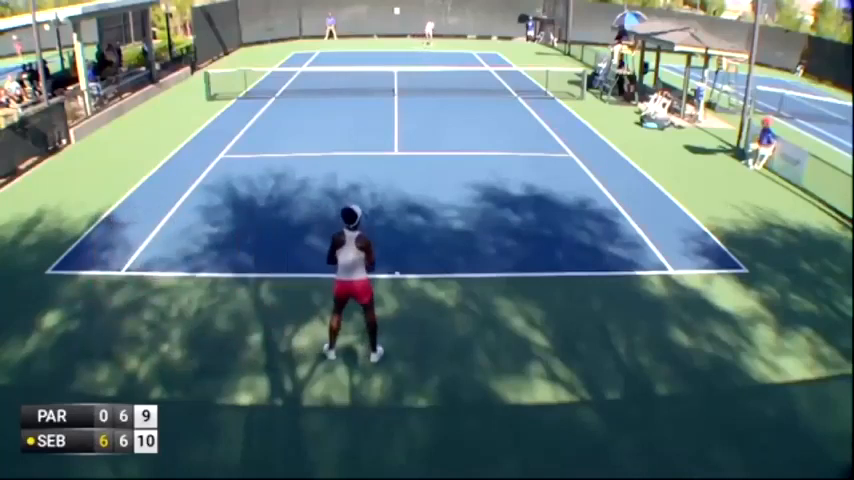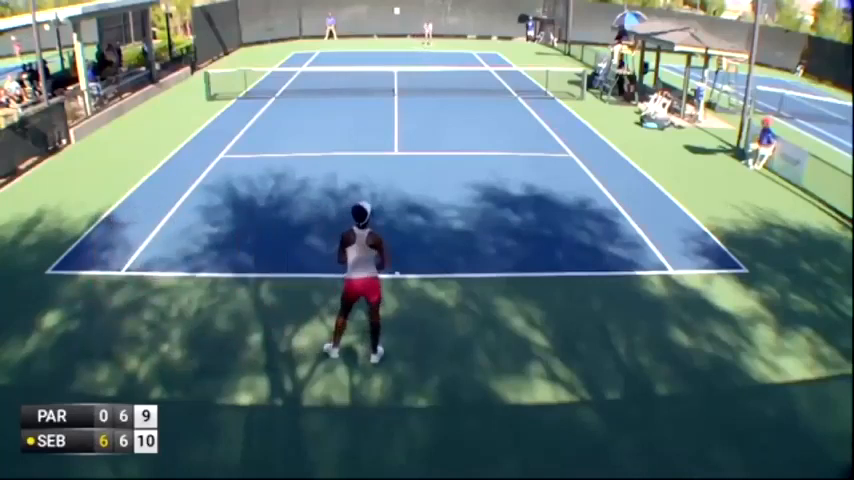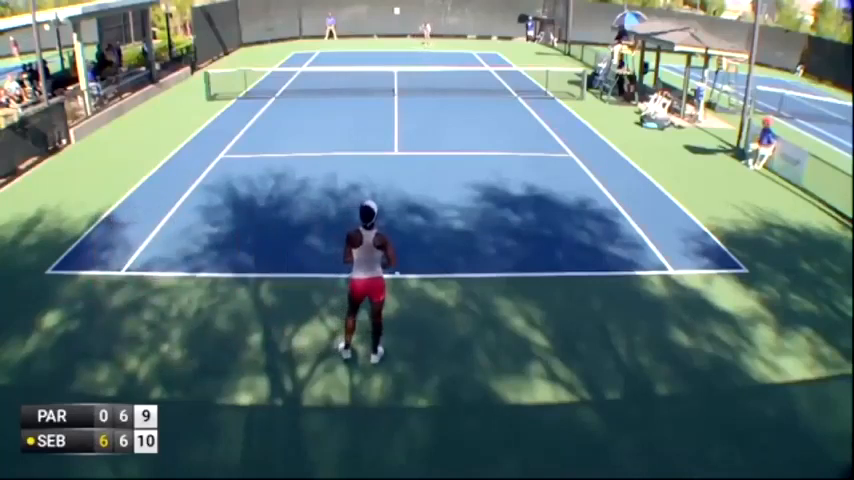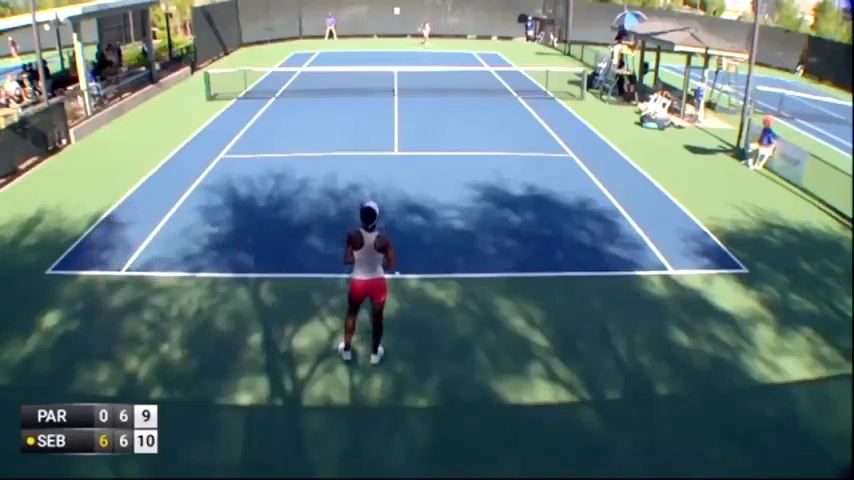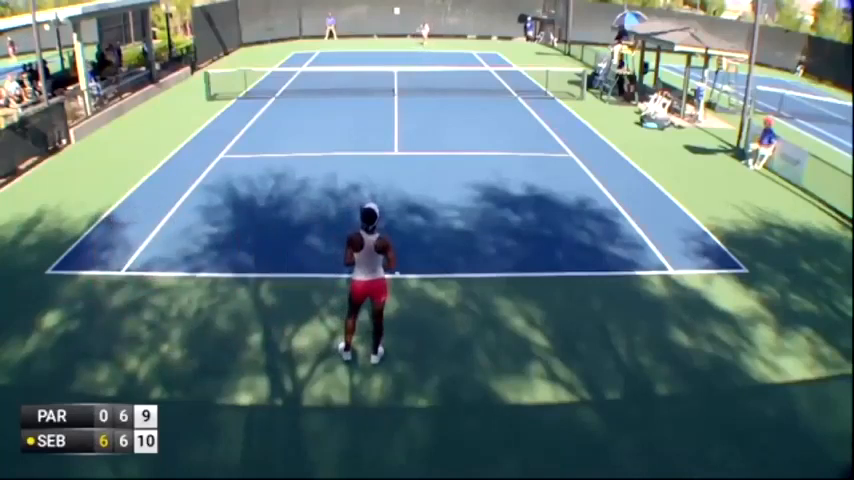
dt=0.2s
person 1, frame 1
left shoulder: (337, 238)
right shoulder: (365, 240)
left elbow: (330, 261)
right elbow: (370, 266)
left hip: (342, 283)
right hip: (362, 283)
left knee: (336, 314)
right knee: (370, 315)
left ankle: (331, 349)
right ankle: (374, 351)
person 1, frame 2
left shoulder: (346, 236)
right shoulder: (375, 238)
left elbow: (341, 259)
right elbow: (385, 263)
left hip: (352, 282)
right hip: (371, 282)
left knee: (343, 314)
right knee: (374, 316)
left ankle: (333, 348)
right ankle: (375, 353)
person 1, frame 3
left shoulder: (352, 236)
right shoulder: (381, 239)
left elbow: (347, 259)
right elbow: (392, 262)
left hip: (357, 282)
right hip: (376, 282)
left knee: (351, 314)
right knee: (376, 317)
left ankle: (346, 348)
right ankle: (375, 353)
person 1, frame 4
left shoulder: (353, 237)
right shoulder: (383, 241)
left elbow: (347, 260)
right elbow: (392, 264)
left hip: (358, 282)
right hip: (377, 282)
left knee: (351, 314)
right knee: (377, 318)
left ankle: (346, 349)
right ankle: (375, 353)
person 1, frame 5
left shoulder: (353, 239)
right shoulder: (383, 242)
left elbow: (348, 262)
right elbow: (392, 265)
left hip: (358, 283)
right hip: (377, 283)
left knee: (351, 315)
right knee: (377, 318)
left ankle: (347, 349)
right ankle: (375, 353)
